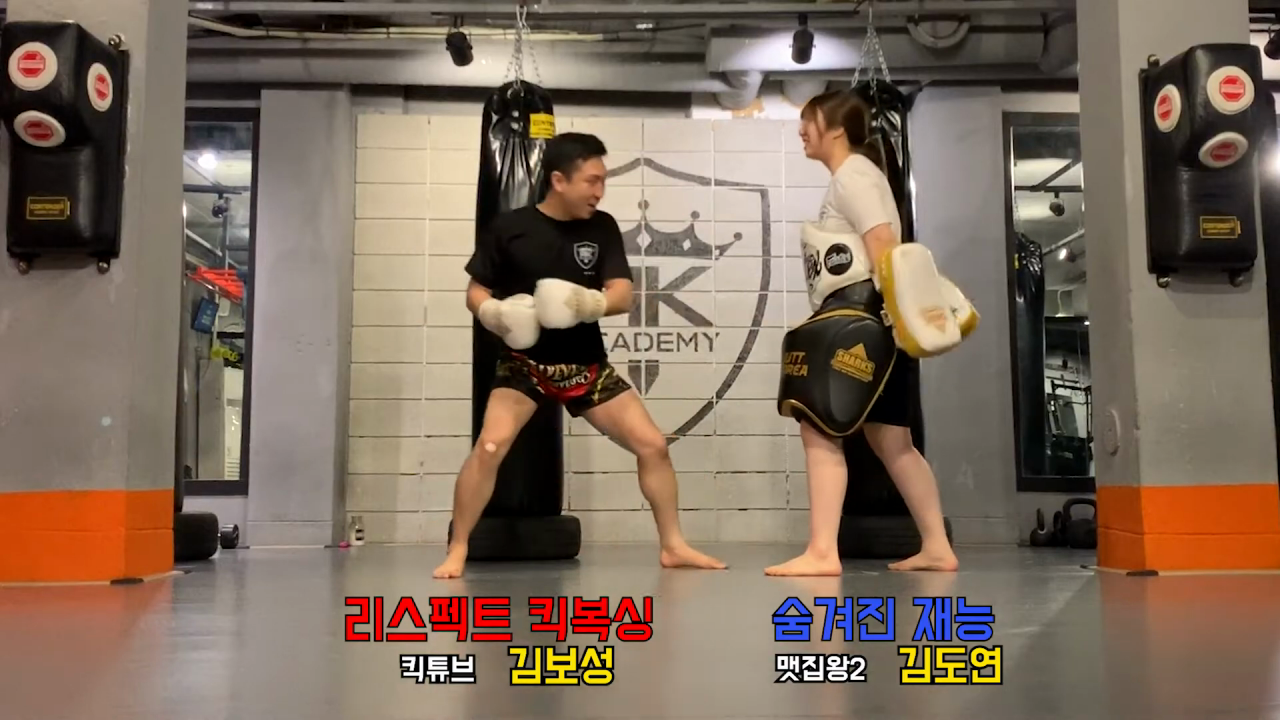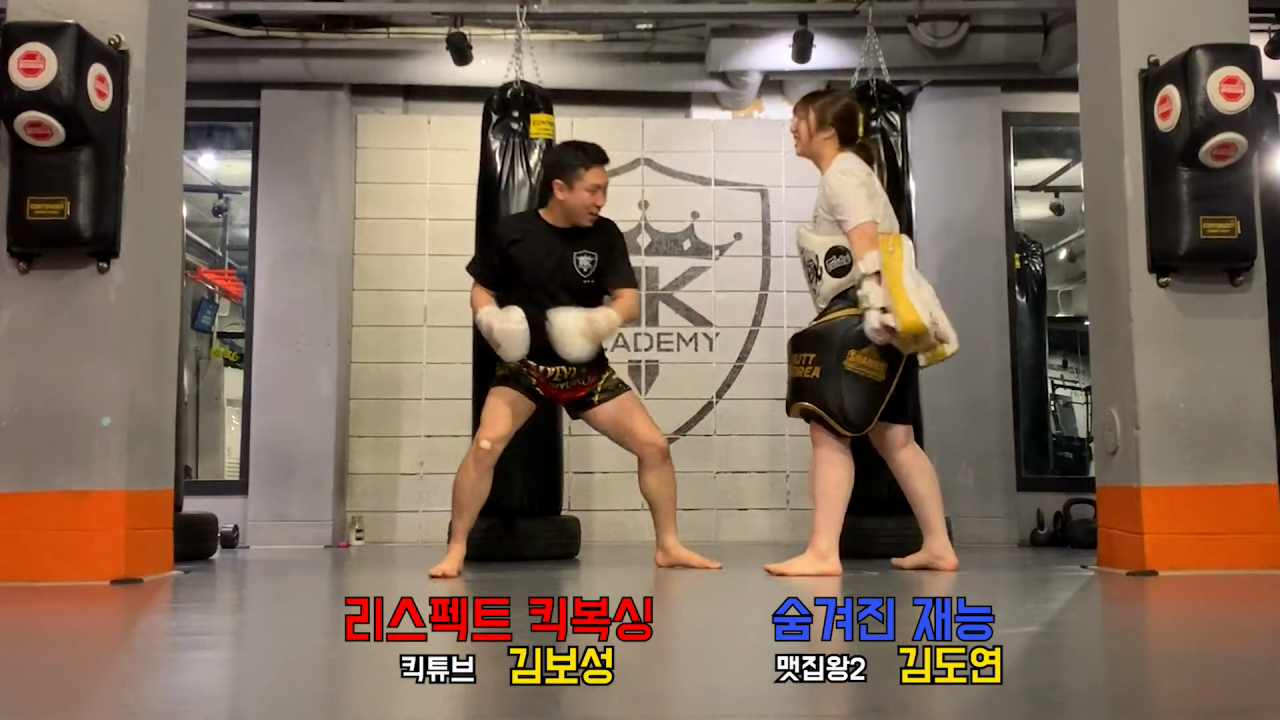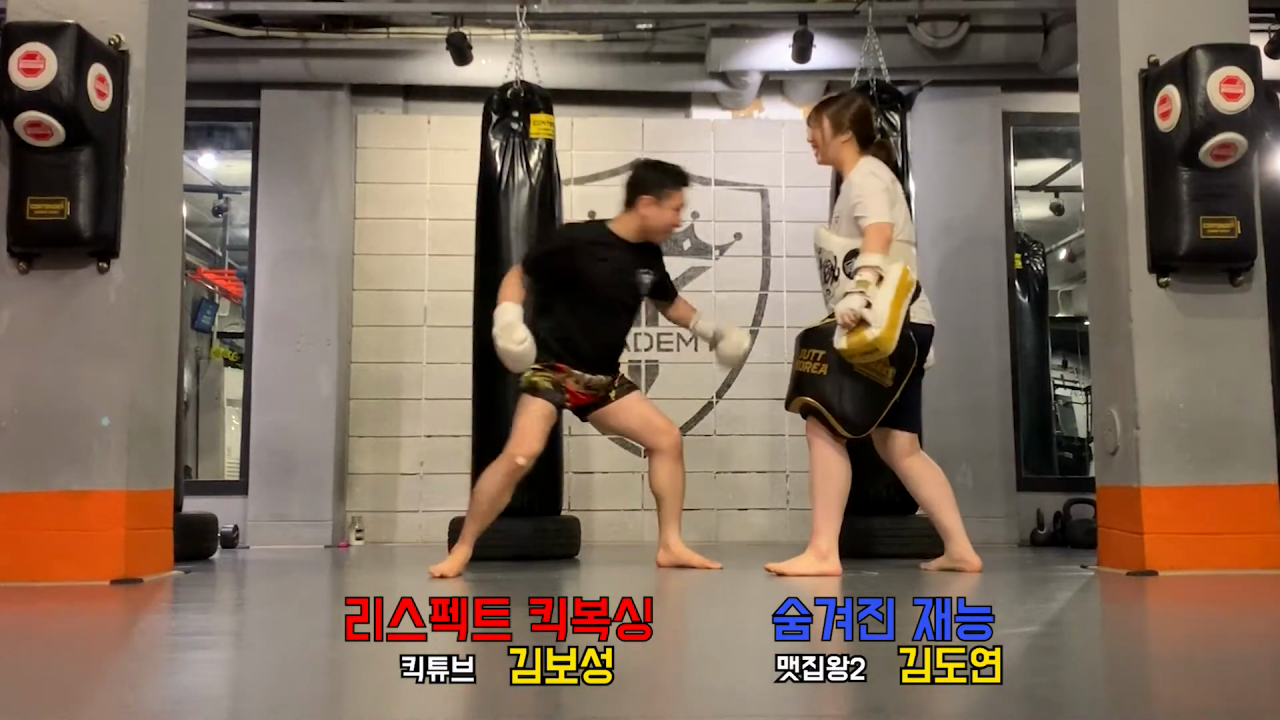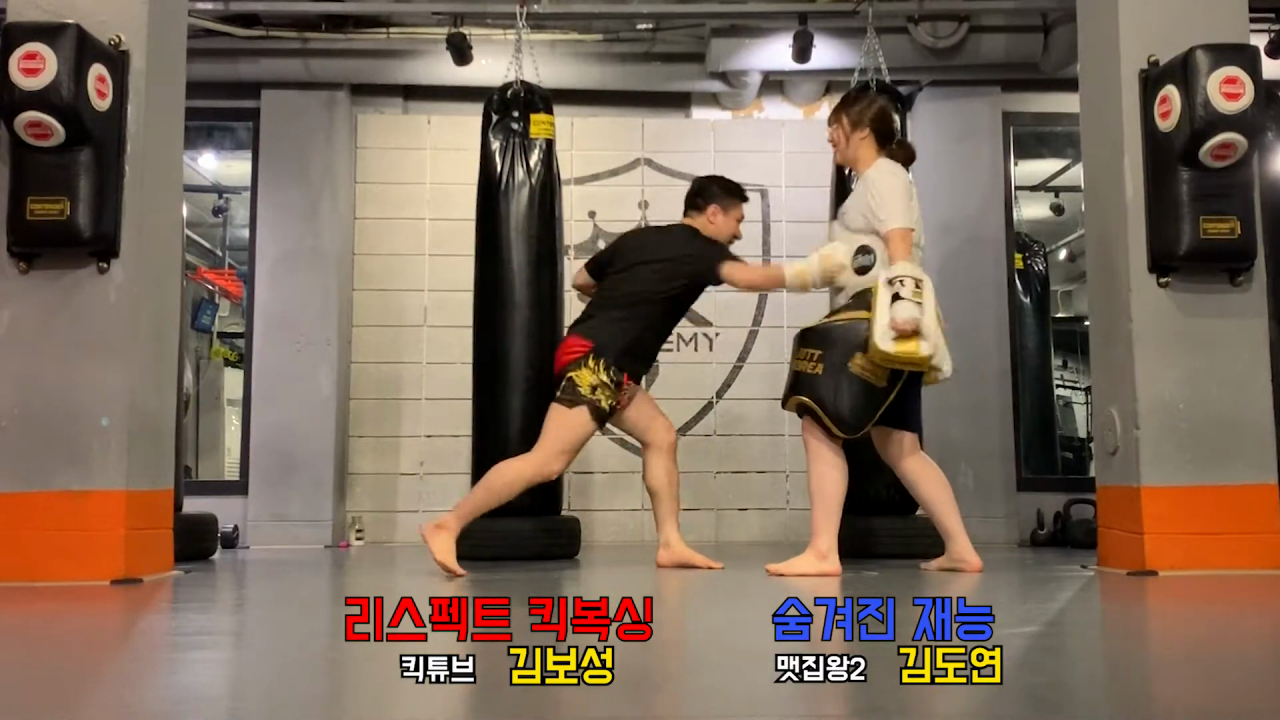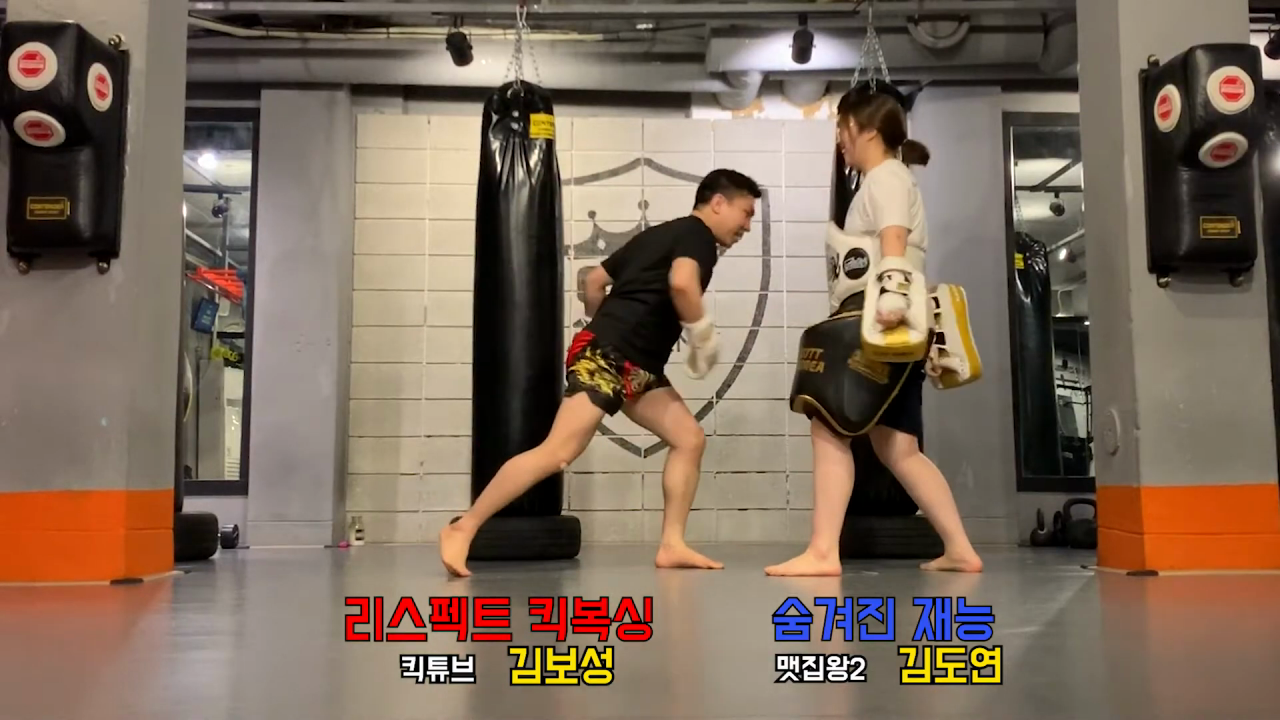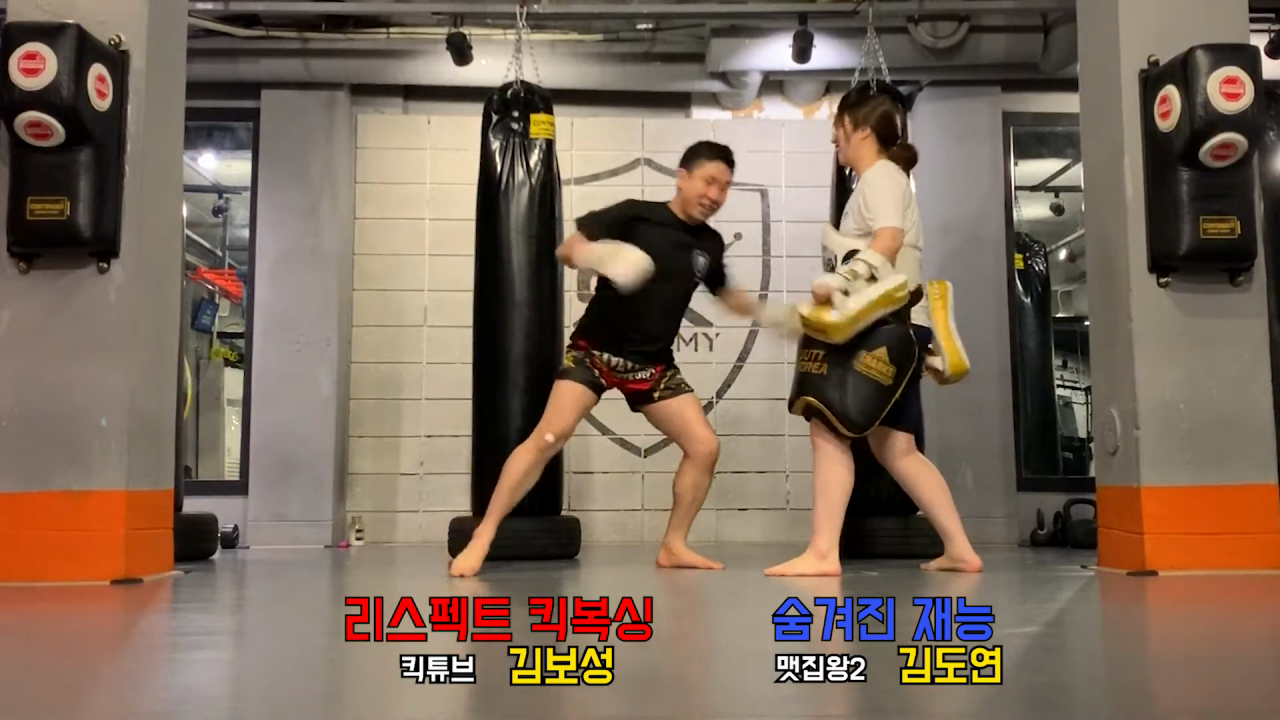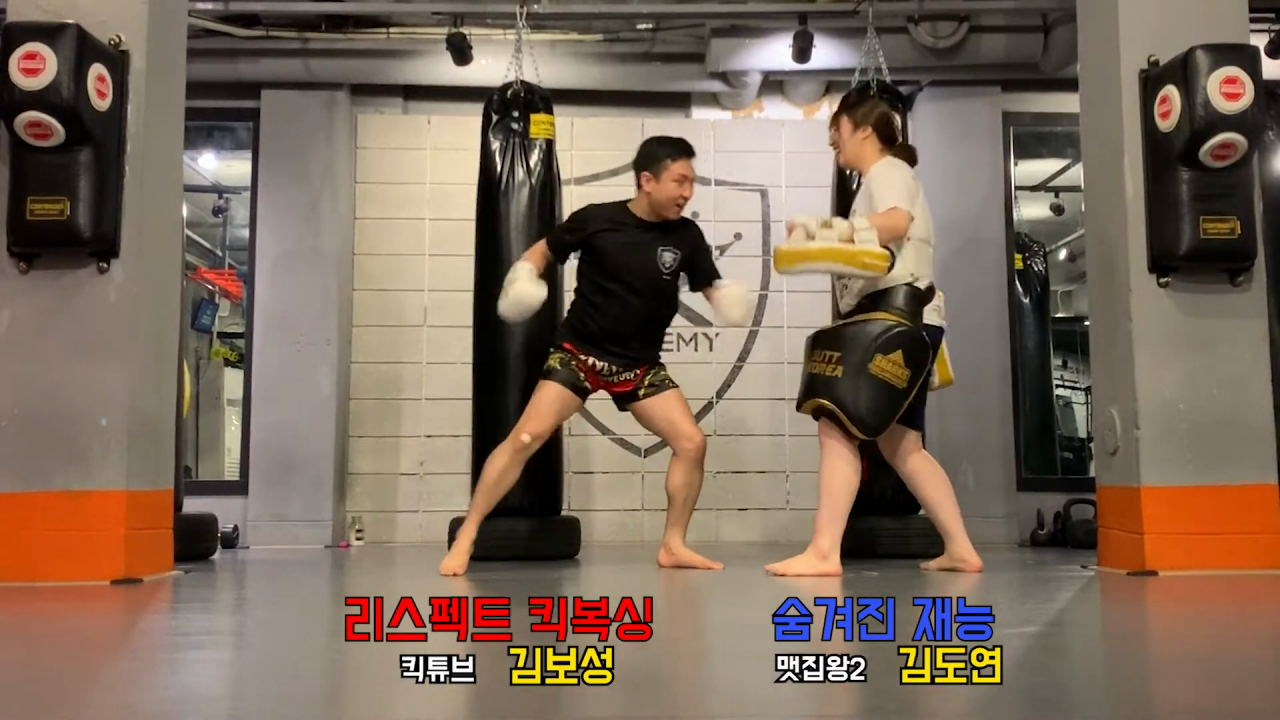
dt=0.2s
person 1, frame 1
left shoulder: (850, 175)
right shoulder: (854, 176)
left elbow: (882, 247)
left hip: (863, 321)
right hip: (869, 324)
left knee: (819, 429)
right knee: (889, 440)
left ankle: (822, 553)
right ankle: (937, 549)
person 1, frame 2
left shoulder: (839, 175)
right shoulder: (849, 172)
left elbow: (867, 243)
right elbow: (883, 244)
right hip: (878, 320)
left knee: (829, 429)
right knee: (893, 438)
left ankle: (823, 553)
right ankle: (938, 546)
person 1, frame 3
left shoulder: (865, 177)
right shoulder: (866, 177)
left elbow: (877, 241)
left wrist: (856, 295)
right hip: (903, 325)
left knee: (824, 426)
right knee: (898, 445)
left ankle: (823, 552)
right ankle: (959, 549)
person 1, frame 4
left shoulder: (882, 177)
right shoulder: (871, 183)
left elbow: (901, 245)
left wrist: (902, 306)
left hip: (888, 327)
left knee: (819, 427)
right knee: (897, 446)
left ankle: (822, 552)
right ankle: (961, 549)
person 1, frame 5
left shoulder: (887, 177)
right shoulder: (879, 182)
left elbow: (895, 243)
left hip: (885, 328)
right hip: (882, 329)
left knee: (829, 428)
right knee: (897, 448)
left ankle: (823, 552)
right ankle: (960, 550)
person 1, frame 6
left shoulder: (881, 177)
right shoulder: (877, 182)
left elbow: (887, 243)
left wrist: (841, 280)
left knee: (830, 428)
right knee: (895, 448)
left ankle: (823, 553)
right ankle: (959, 550)
person 1, frame 7
left shoulder: (889, 171)
right shoulder: (878, 180)
left elbow: (894, 224)
left knee: (838, 427)
right knee: (902, 445)
left ankle: (824, 551)
right ankle: (960, 548)
person 2, frame 1
left shoulder: (602, 228)
right shoulder: (509, 228)
left elbow: (621, 294)
right elbow: (476, 292)
left wrist: (583, 302)
right wrist: (497, 315)
left hip: (587, 366)
right hip: (525, 362)
left knee: (653, 445)
right knee: (491, 446)
left ankle: (674, 546)
right ankle: (457, 551)
person 2, frame 2
left shoulder: (605, 235)
right shoulder: (512, 232)
left elbow: (629, 302)
right elbow: (481, 291)
left wrist: (596, 324)
right wrist: (492, 321)
left hip: (587, 369)
right hip: (525, 365)
left knee: (654, 446)
right knee: (487, 444)
left ankle: (669, 546)
right ankle: (456, 550)
person 2, frame 3
left shoulder: (649, 254)
right shoulder: (575, 238)
left elbow: (671, 303)
right elbow: (517, 276)
left wrist: (710, 330)
right wrist: (508, 320)
left hip: (603, 376)
right hip: (552, 368)
left knee: (668, 440)
right knee: (520, 456)
left ankle: (671, 546)
right ankle: (462, 550)
person 2, frame 4
left shoulder: (639, 238)
right shoulder: (698, 248)
left elbow: (583, 281)
right elbow: (746, 278)
right wrist: (804, 271)
left hip: (604, 363)
right hip: (595, 359)
left knee: (662, 438)
right knee: (547, 462)
left ankle: (670, 544)
right ankle: (447, 527)
person 2, frame 5
left shoulder: (658, 236)
right shoulder: (696, 236)
left elbow: (595, 282)
right elbow: (682, 282)
left wrist: (601, 320)
right wrist: (703, 335)
left hip: (634, 365)
right hip: (607, 355)
left knee: (690, 439)
right knee: (558, 453)
left ankle: (672, 546)
right ankle: (462, 530)
person 2, frame 6
left shoulder: (710, 243)
right shoulder: (635, 214)
left elbow: (726, 294)
right elbow: (568, 248)
left wrist: (766, 313)
right wrist: (602, 258)
left hip: (652, 363)
right hip: (596, 348)
left knee: (704, 446)
right knee: (549, 436)
left ankle: (674, 545)
right ankle: (483, 536)
person 2, frame 7
left shoulder: (687, 236)
right shoulder: (595, 220)
left elbow: (715, 292)
right elbow: (542, 251)
left wrist: (733, 299)
right wrist: (522, 277)
left hip: (640, 365)
right hip: (578, 353)
left knee: (692, 442)
right knee: (525, 437)
left ankle: (673, 545)
right ankle: (465, 538)
